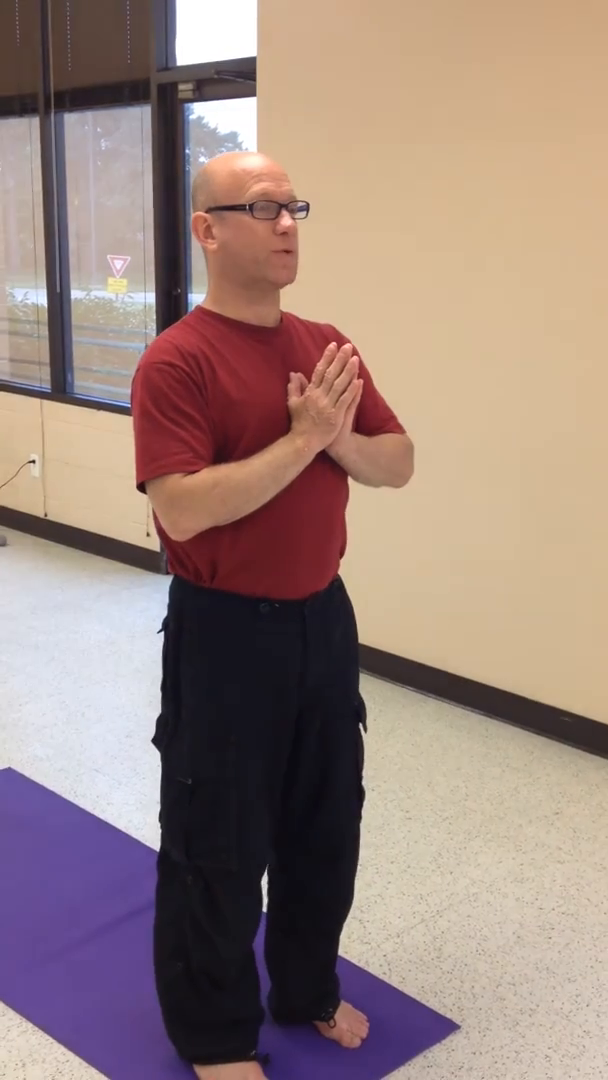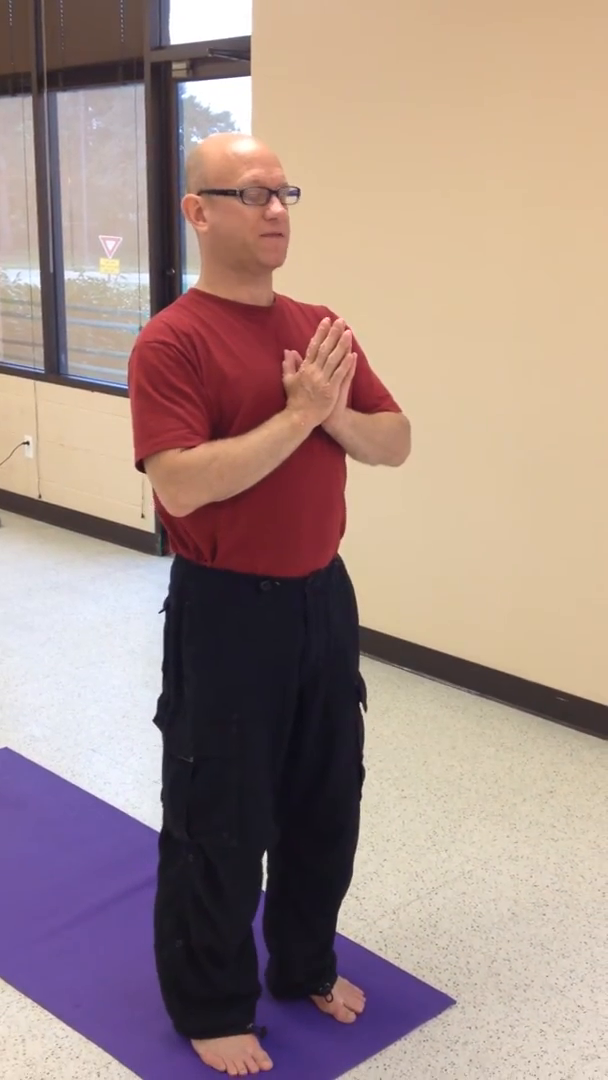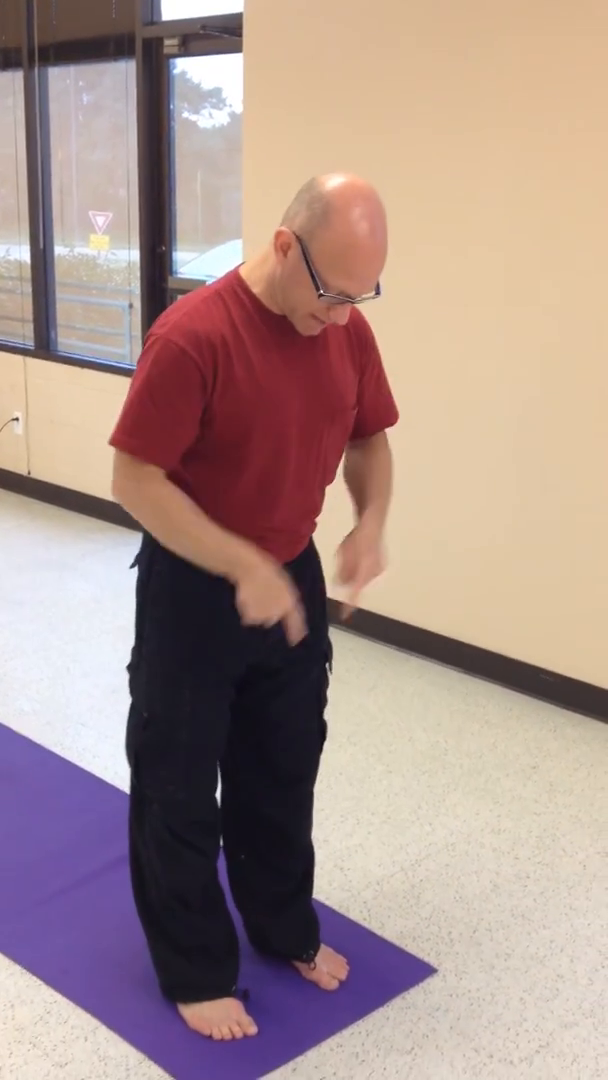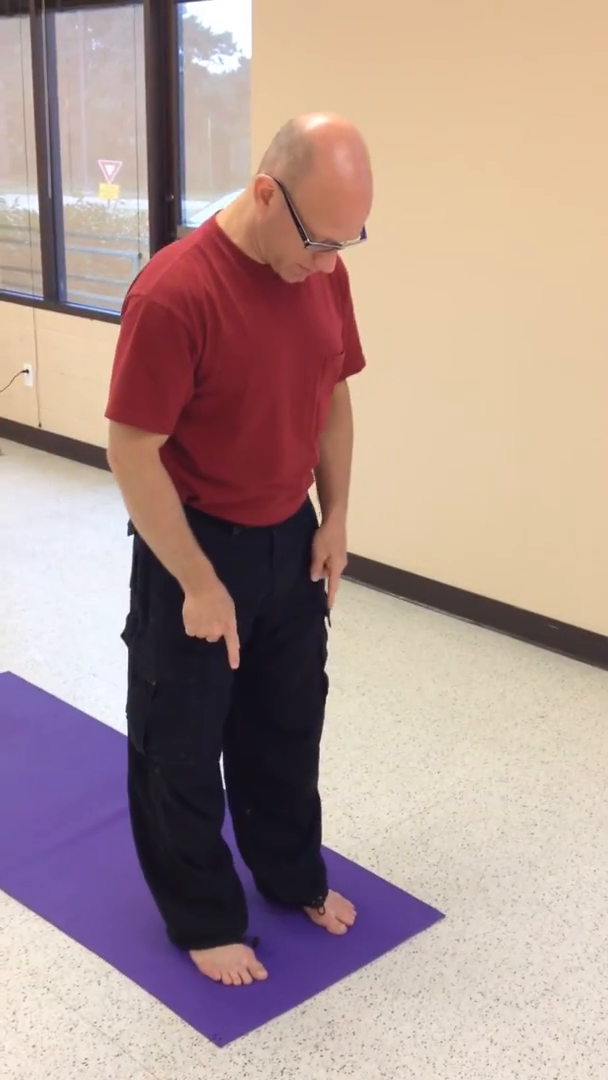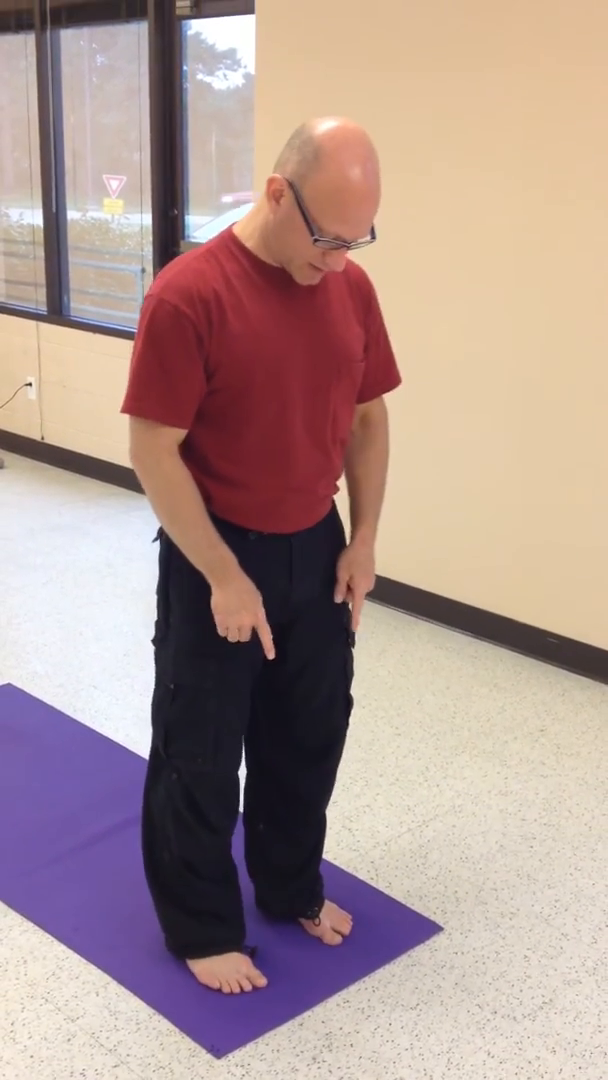
dt=1s
person 1, frame 1
left shoulder: (327, 347)
right shoulder: (176, 361)
left elbow: (398, 463)
right elbow: (182, 509)
left wrist: (341, 439)
right wrist: (301, 439)
left hip: (323, 619)
right hip: (224, 633)
left knee: (326, 826)
right knee: (217, 845)
left ankle: (307, 988)
person 1, frame 2
left shoulder: (320, 328)
right shoulder: (172, 341)
left elbow: (395, 441)
right elbow: (181, 484)
left wrist: (336, 413)
right wrist: (297, 414)
left hip: (323, 597)
right hip: (225, 612)
left knee: (326, 804)
right knee: (218, 821)
left ankle: (304, 963)
person 1, frame 3
left shoulder: (348, 331)
right shoulder: (192, 335)
left elbow: (370, 438)
right elbow: (134, 481)
left wrist: (368, 523)
right wrist: (244, 568)
left hip: (290, 585)
right hip: (195, 592)
left knee: (283, 771)
right knee: (179, 785)
left ankle: (286, 928)
right ankle: (194, 970)
person 1, frame 4
left shoulder: (326, 274)
right shoulder: (172, 294)
right elbow: (132, 454)
left wrist: (334, 516)
right wrist: (199, 584)
left hip: (291, 541)
right hip: (194, 552)
left knee: (289, 723)
right knee: (182, 747)
left ankle: (294, 876)
right ankle: (202, 918)
person 1, frame 5
left shoulder: (351, 286)
right shoulder: (188, 294)
left elbow: (367, 418)
right elbow: (154, 451)
left wrist: (363, 538)
right wrist: (224, 577)
left hip: (316, 551)
right hip: (214, 561)
left knee: (310, 734)
right knee: (198, 754)
left ankle: (291, 888)
right ankle: (201, 927)
